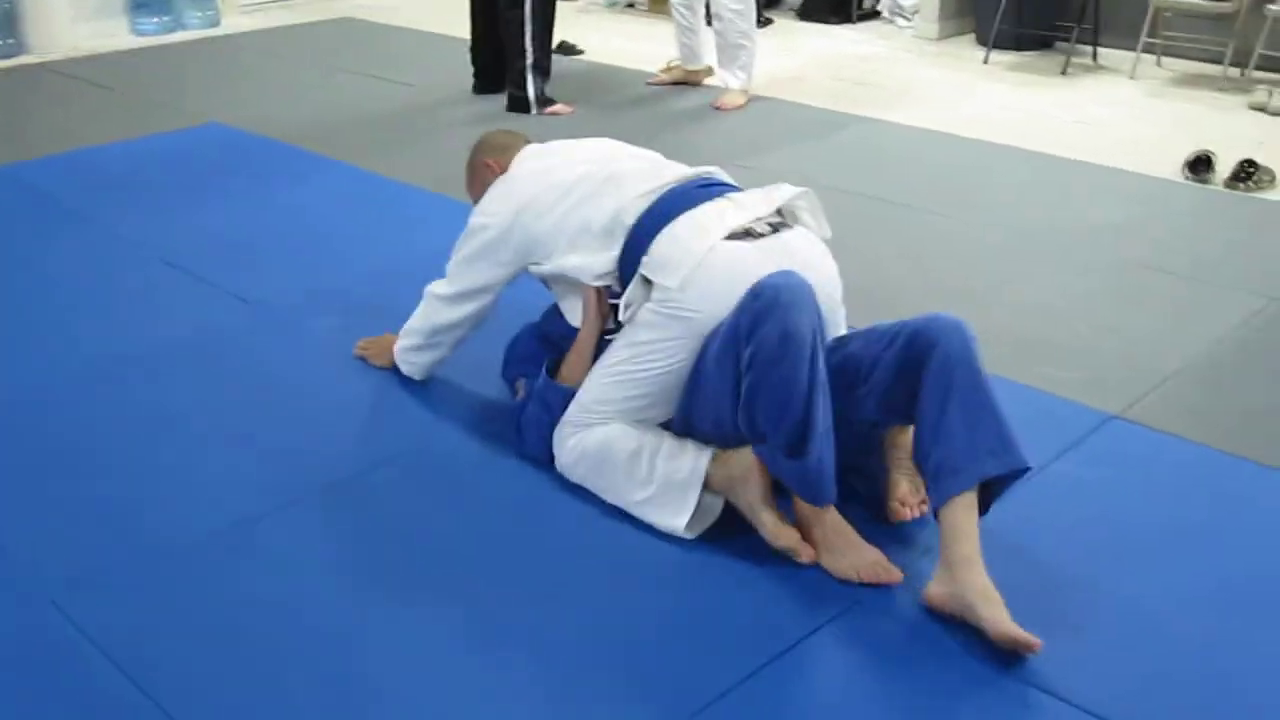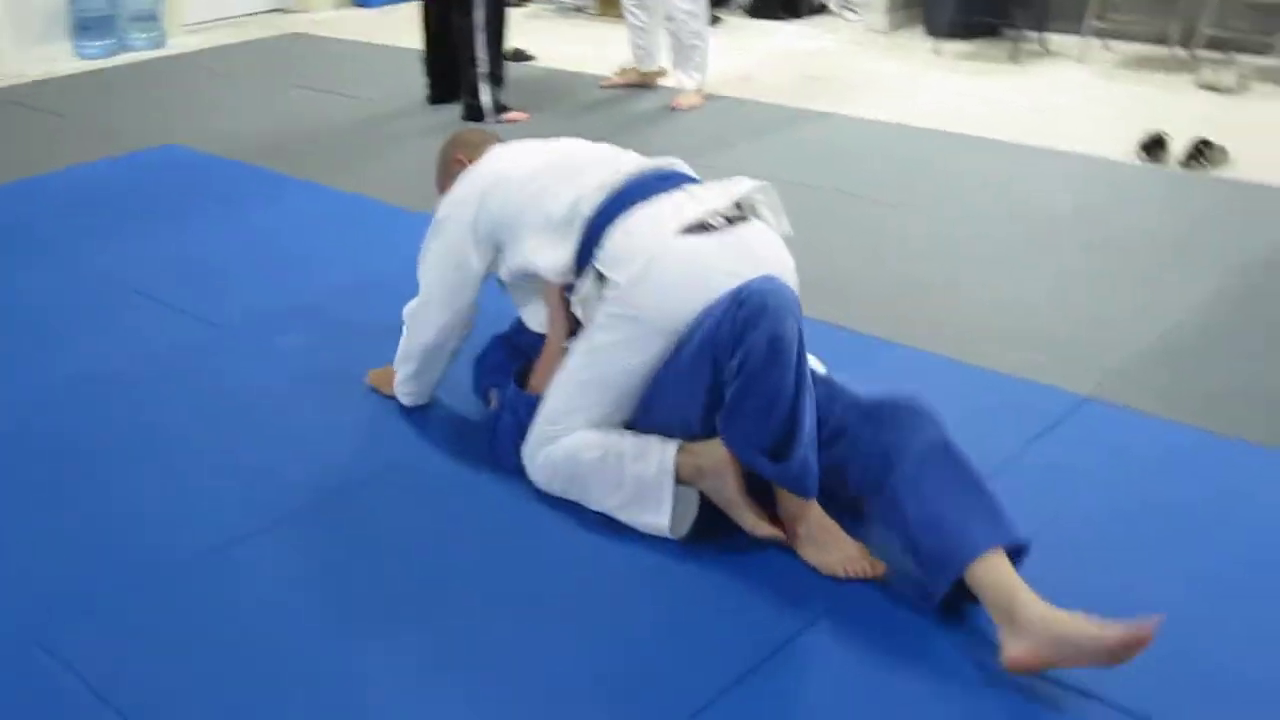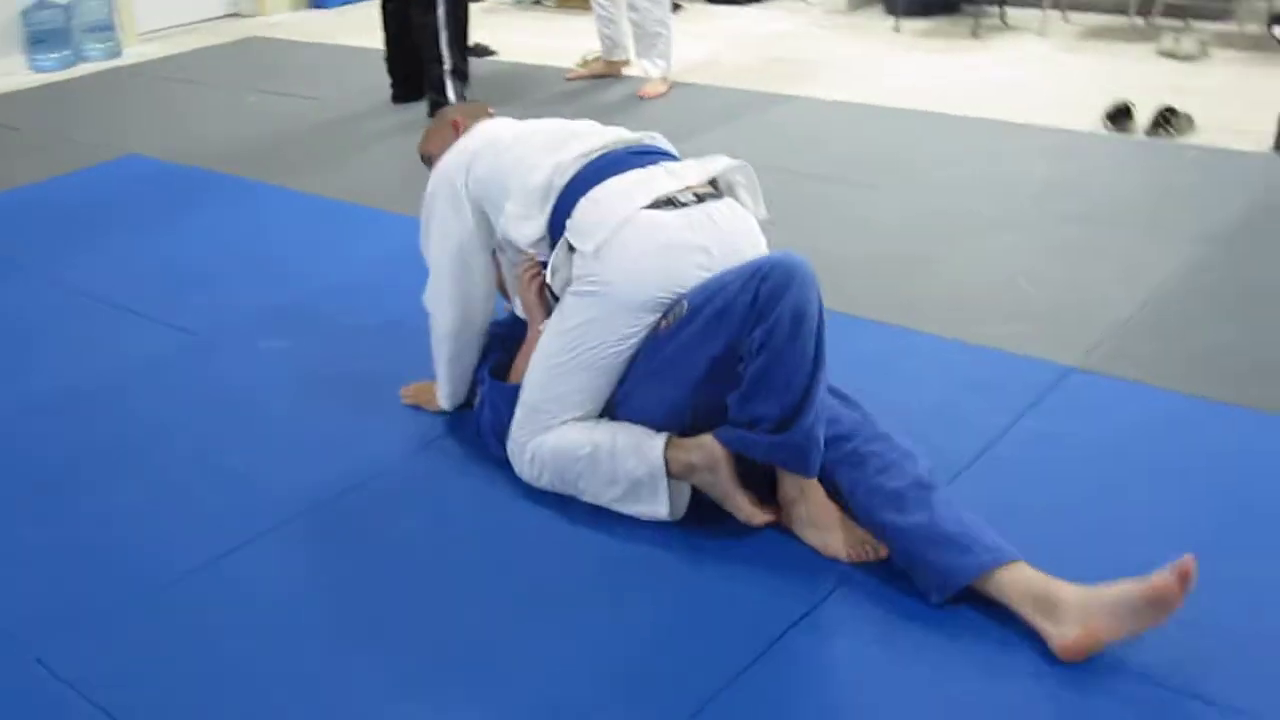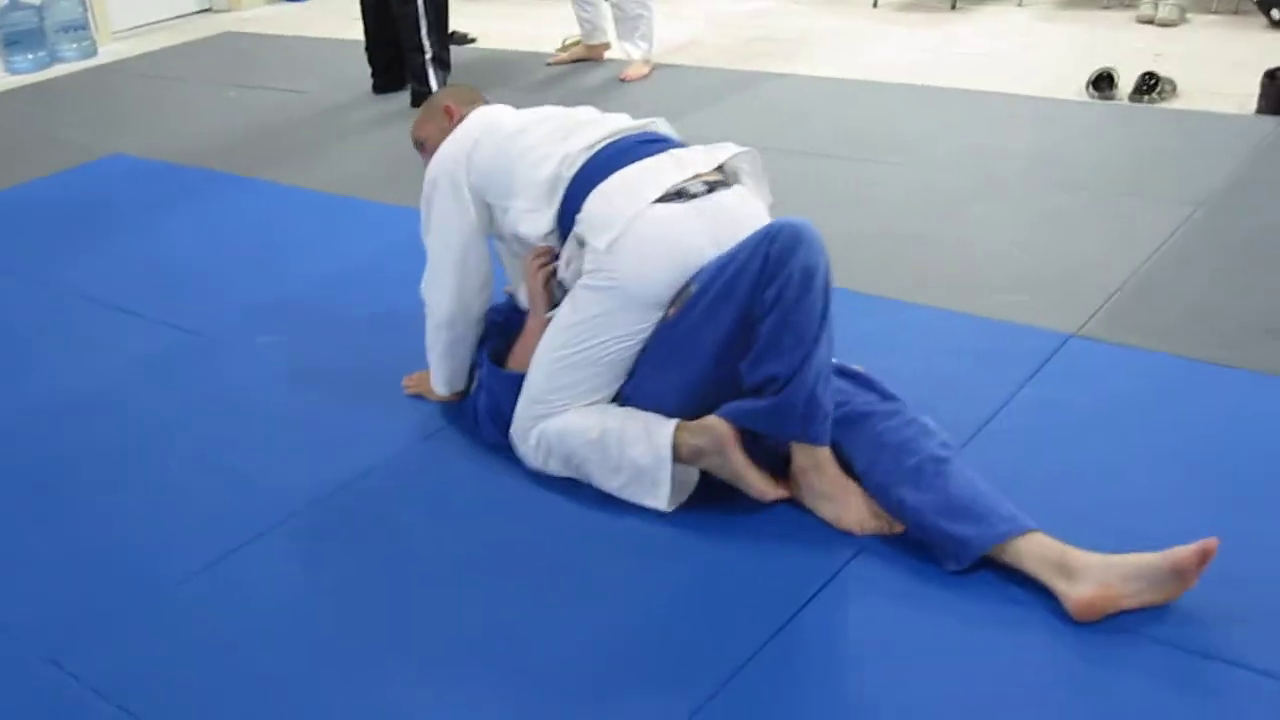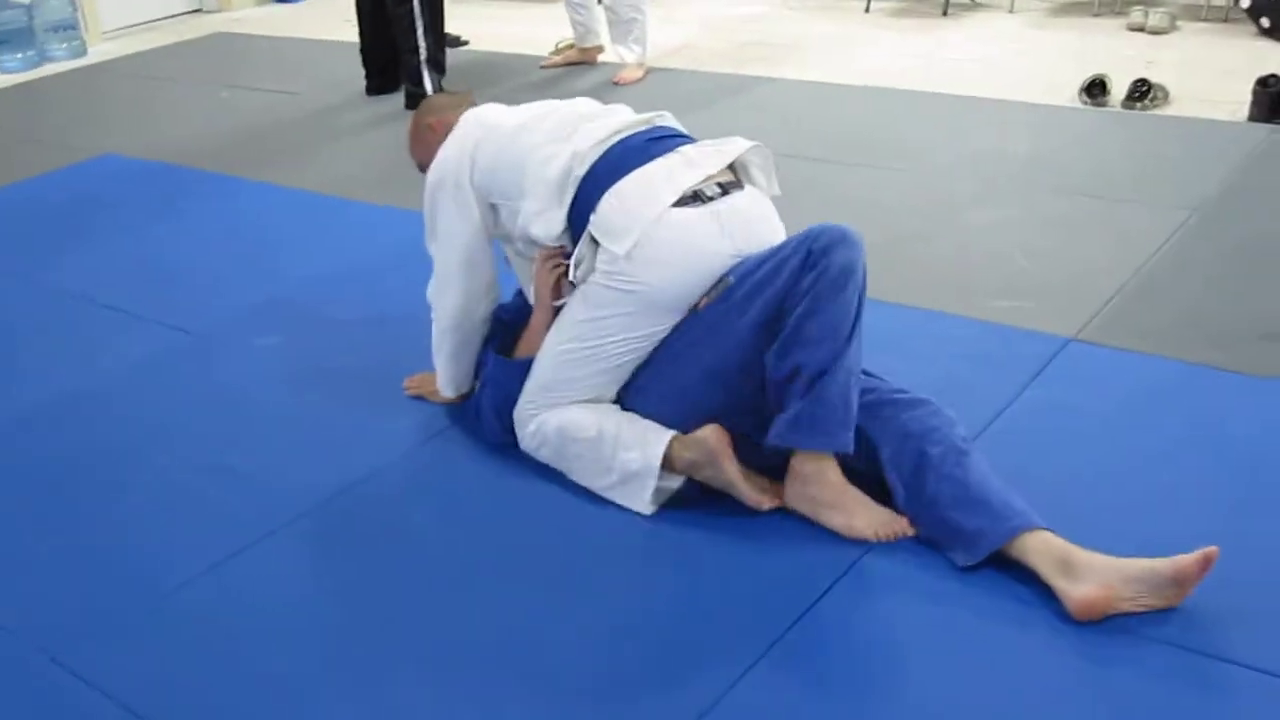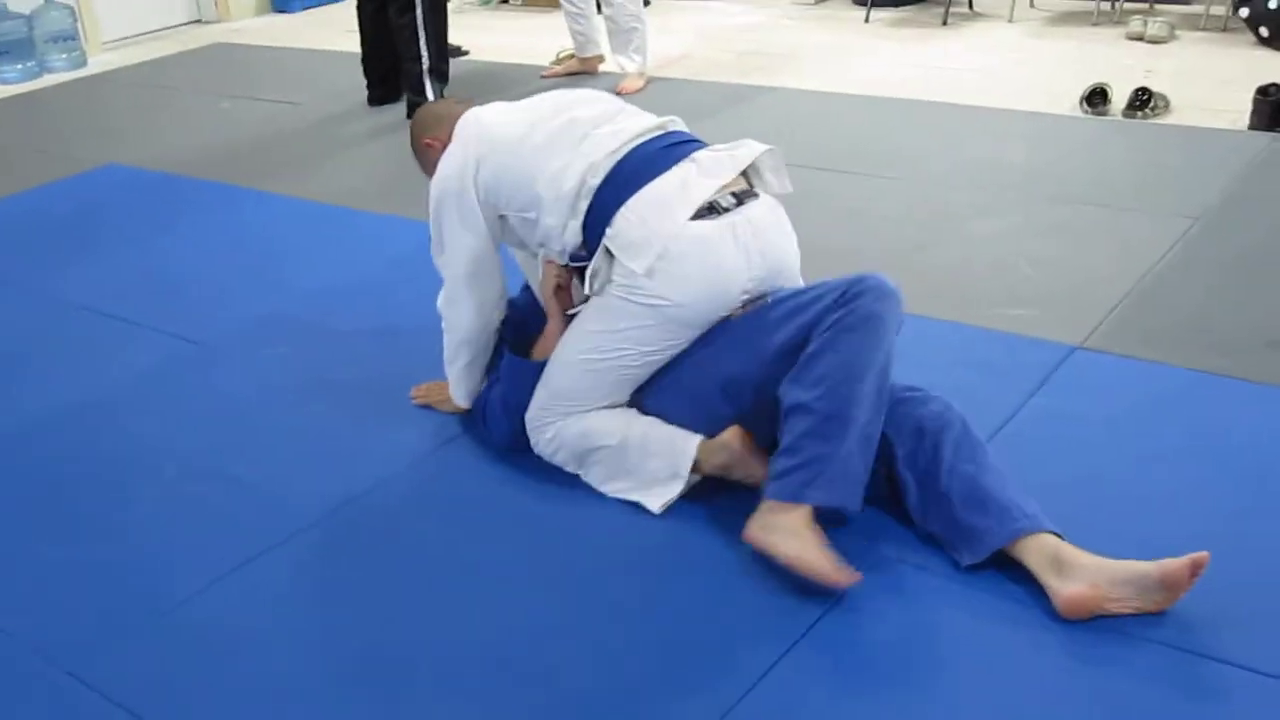
dt=0.2s
person 1, frame 1
right shoulder: (551, 336)
right elbow: (543, 436)
right wrist: (592, 323)
left hip: (804, 393)
right hip: (712, 412)
left knee: (939, 340)
right knee: (782, 296)
left ankle: (963, 575)
right ankle: (815, 518)
person 1, frame 2
right shoulder: (519, 350)
right elbow: (518, 443)
right wrist: (558, 331)
left hip: (761, 407)
right hip: (672, 414)
left knee: (896, 426)
right knee: (765, 302)
left ankle: (1025, 619)
right ankle: (799, 513)
person 1, frame 3
right shoulder: (507, 339)
right elbow: (506, 432)
right wrist: (536, 317)
left hip: (733, 400)
right hip: (648, 403)
left knee: (863, 450)
right knee: (782, 280)
left ankle: (1051, 603)
right ankle: (797, 494)
person 1, frame 4
right shoulder: (510, 326)
right elbow: (497, 420)
right wrist: (540, 311)
left hip: (734, 386)
right hip: (656, 392)
left knee: (881, 426)
right knee: (789, 245)
left ankle: (1069, 568)
person 1, frame 5
right shoulder: (517, 323)
right elbow: (495, 420)
right wrist: (545, 309)
left hip: (735, 388)
right hip: (664, 392)
left knee: (906, 420)
right knee: (831, 247)
left ankle: (1070, 567)
person 1, frame 6
right shoulder: (531, 322)
right elbow: (505, 425)
right wrist: (556, 317)
left hip: (743, 392)
right hip: (670, 394)
left knee: (919, 417)
right knee: (868, 298)
left ankle: (1066, 567)
right ankle: (785, 512)
person 2, frame 1
left shoulder: (506, 196)
right shoulder: (600, 151)
left elbow: (452, 300)
left wrist: (406, 353)
left hip: (707, 277)
right hip: (799, 248)
left knee: (582, 443)
left ankle: (725, 472)
person 2, frame 2
left shoulder: (471, 189)
right shoulder: (586, 152)
left elbow: (436, 319)
left wrist: (409, 383)
left hip: (658, 273)
right hip: (755, 242)
left knee: (550, 451)
left ankle: (692, 466)
person 2, frame 3
left shoulder: (457, 165)
right shoulder: (555, 134)
left elbow: (457, 302)
left wrist: (451, 392)
left hip: (629, 246)
left knee: (536, 447)
left ankle: (687, 460)
person 2, frame 4
left shoulder: (455, 155)
right shoulder: (551, 122)
left elbow: (454, 293)
left wrist: (446, 380)
left hip: (640, 239)
left knee: (540, 431)
left ankle: (696, 442)
person 2, frame 5
left shoulder: (455, 157)
right shoulder: (545, 114)
left elbow: (461, 294)
left wrist: (452, 380)
left hip: (654, 240)
left knee: (544, 420)
left ankle: (691, 453)
person 2, frame 6
left shoulder: (456, 167)
right shoulder: (561, 102)
left elbow: (471, 301)
left wrist: (463, 390)
left hip: (675, 254)
left knee: (554, 426)
left ankle: (718, 456)
